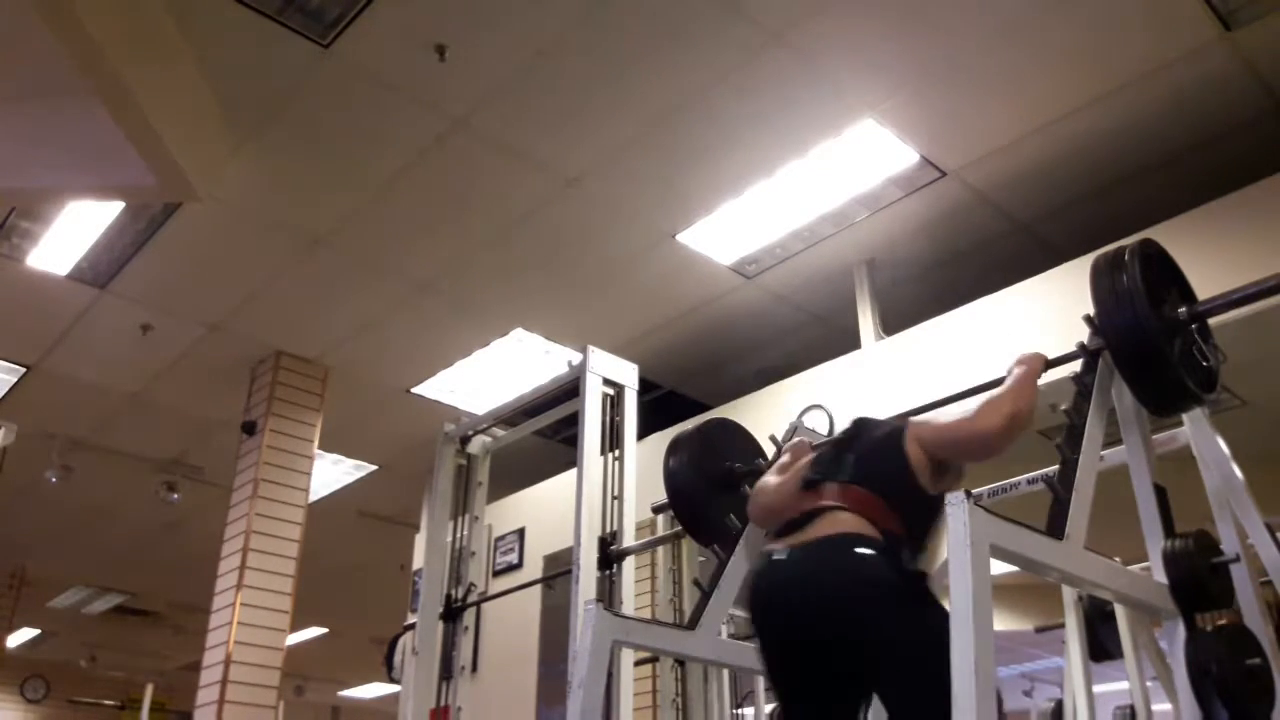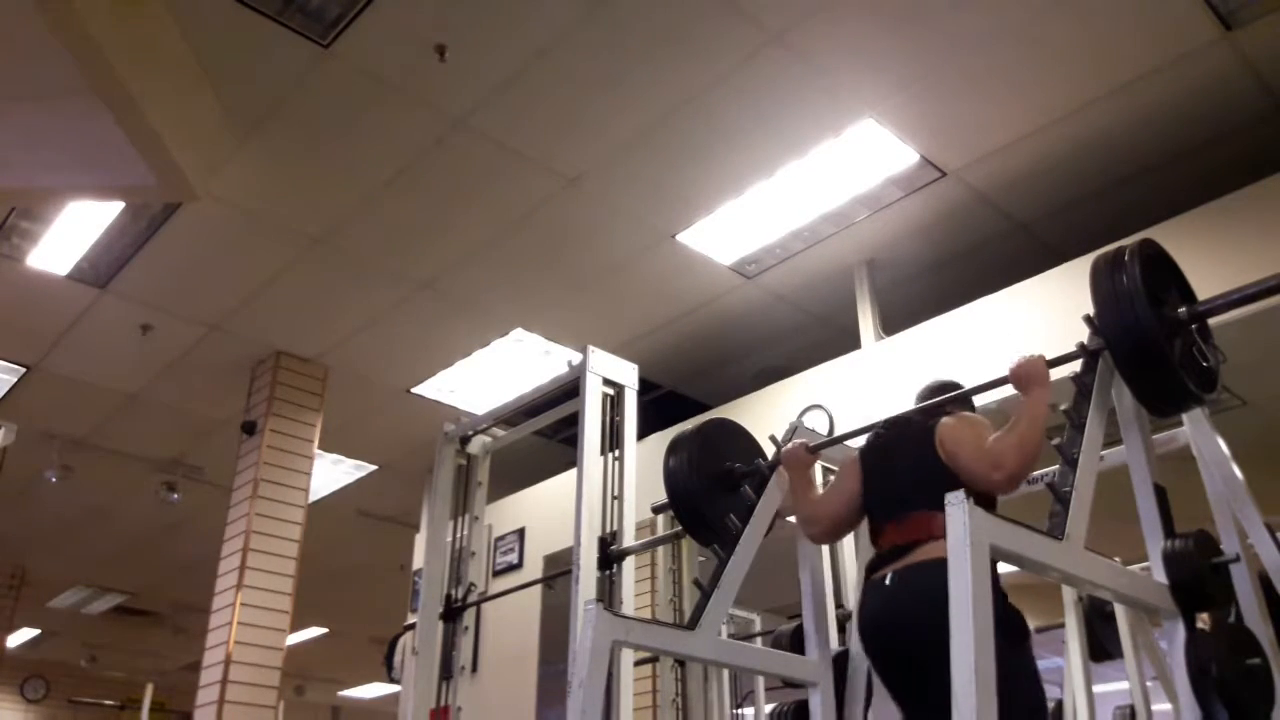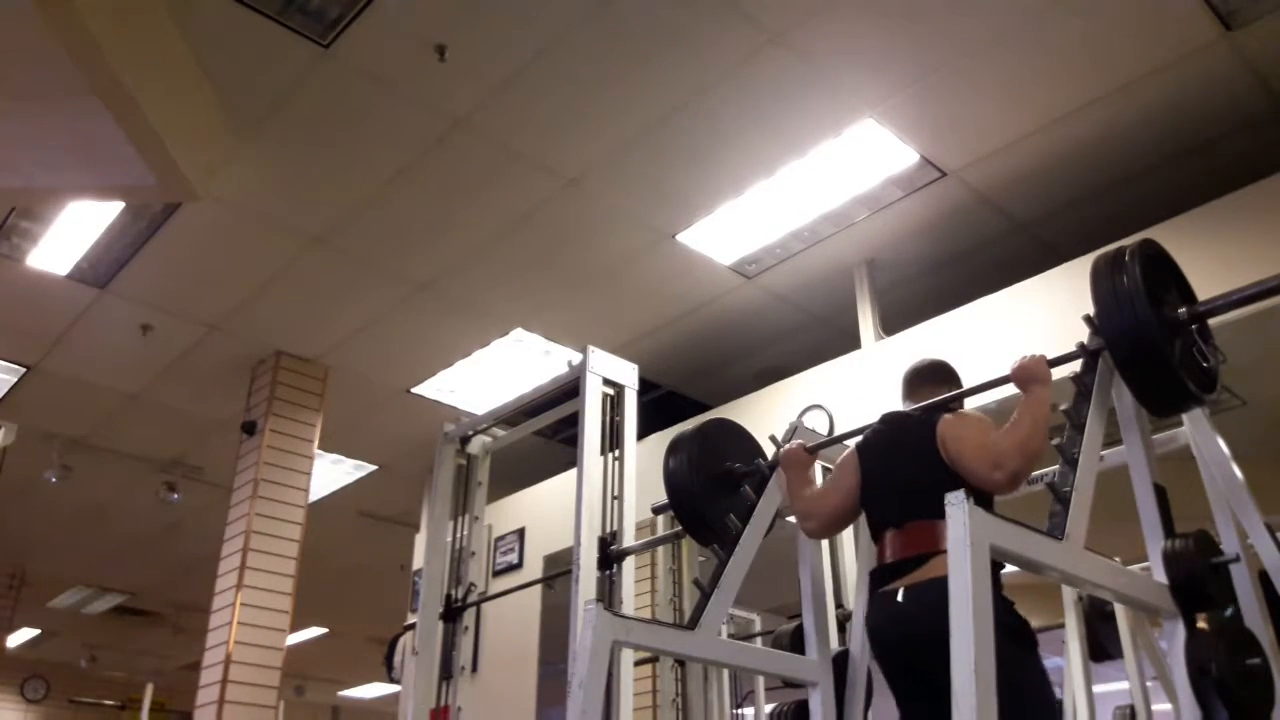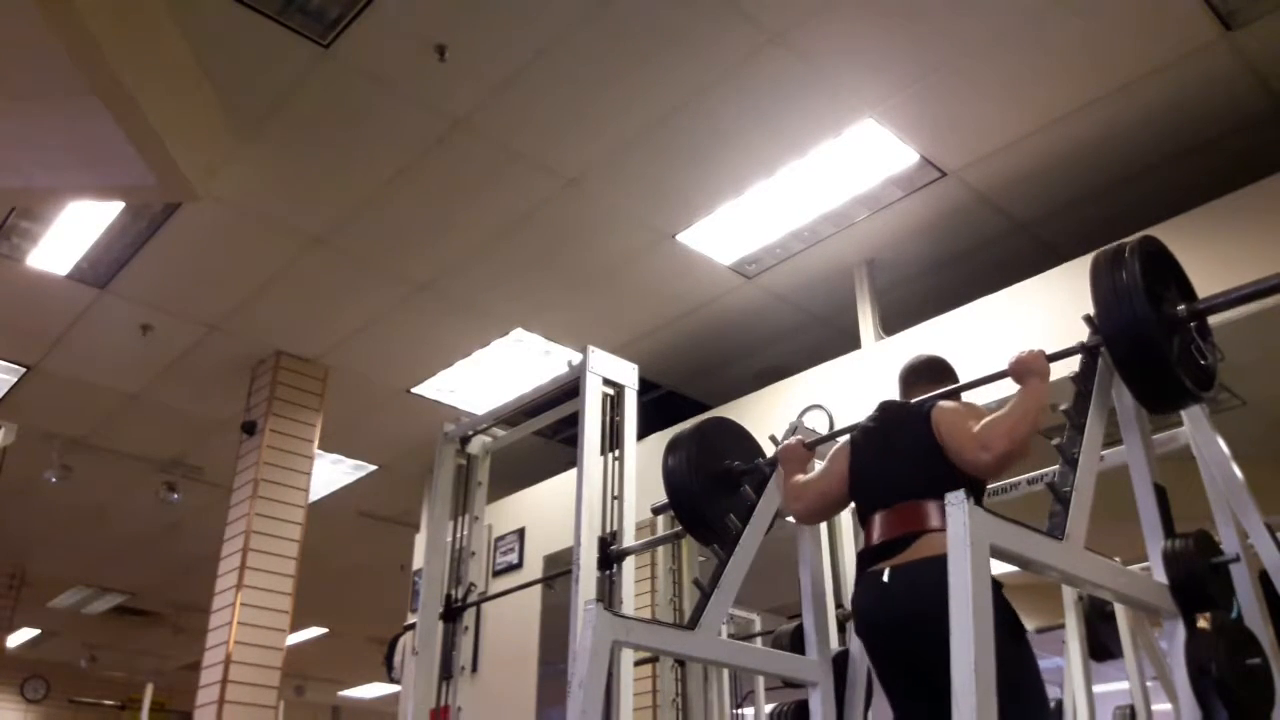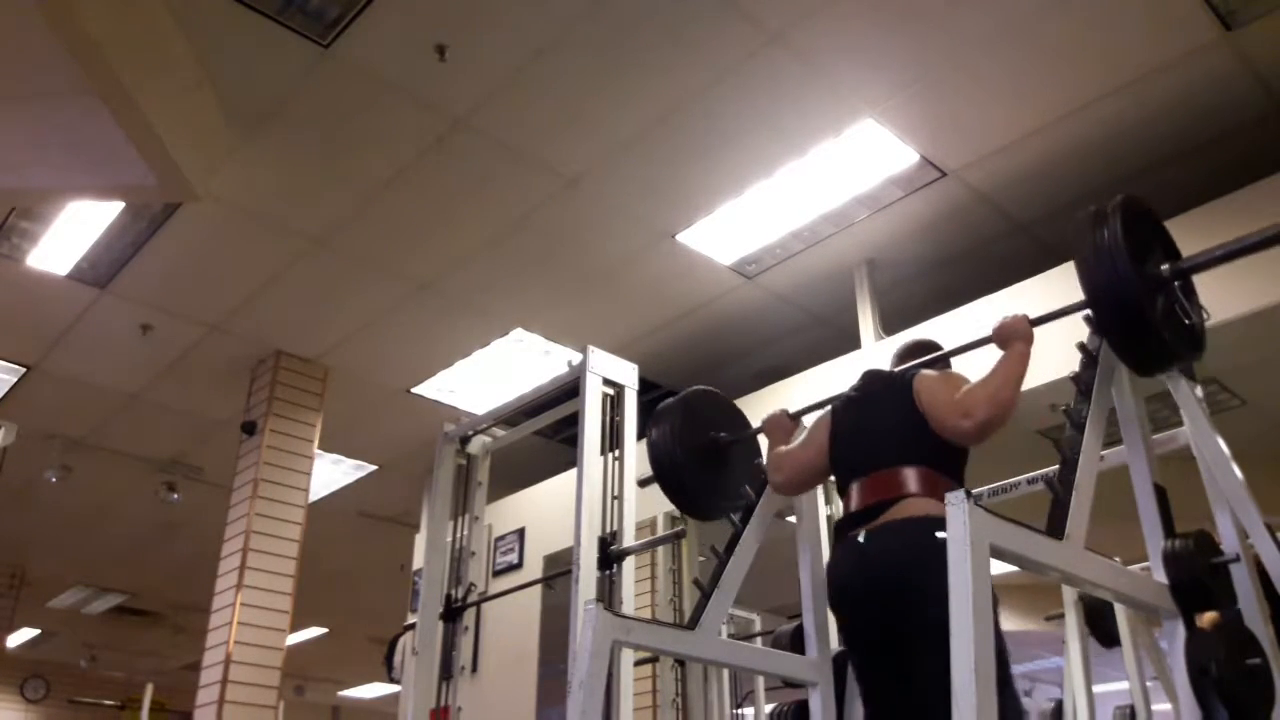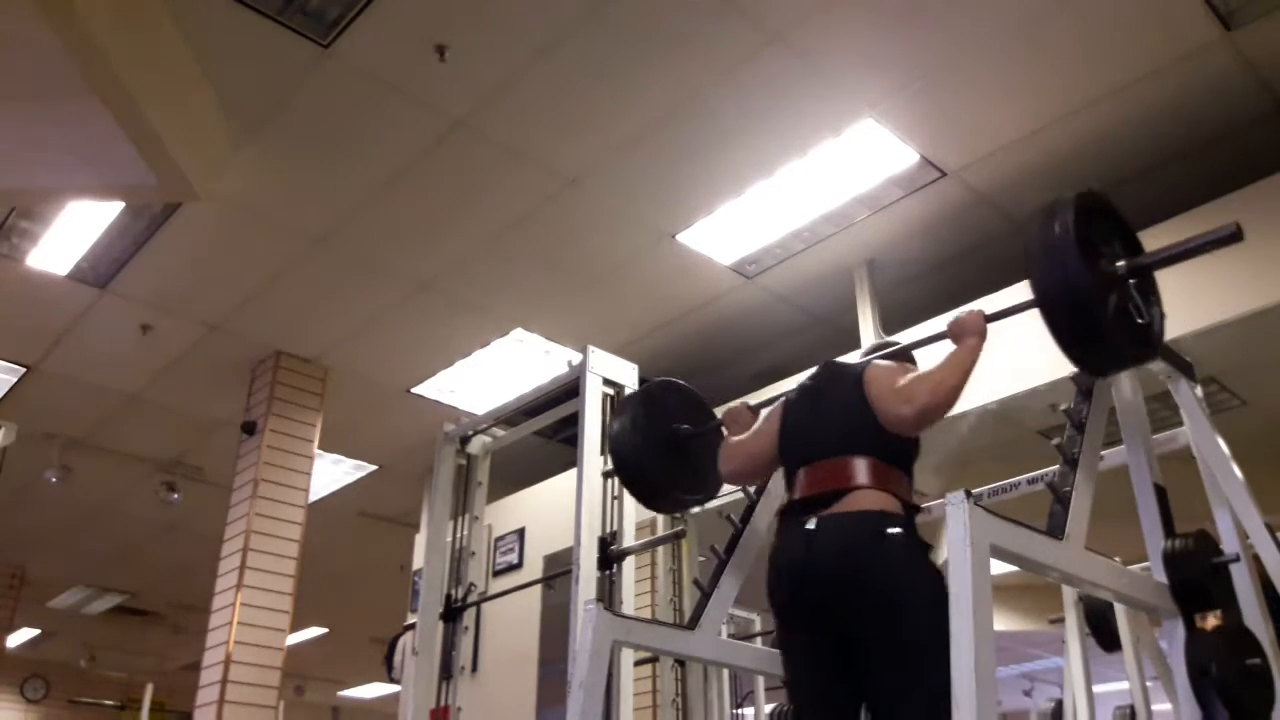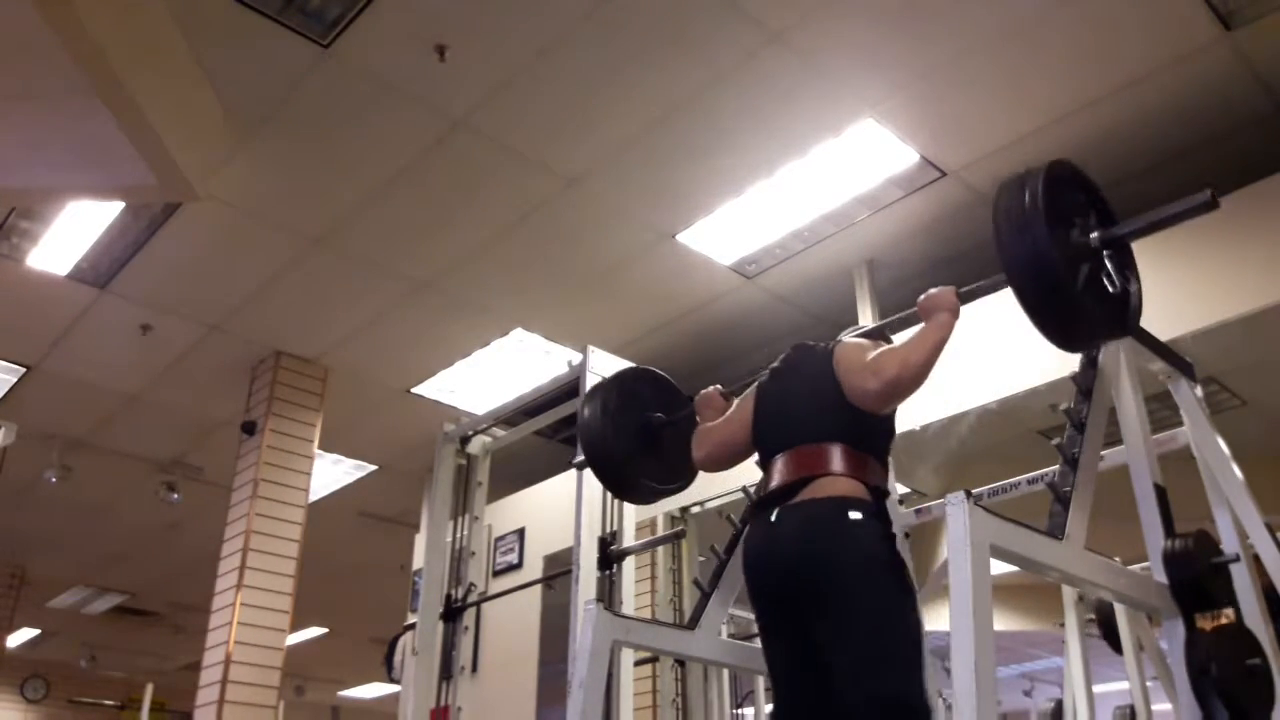
dt=0.4s
person 1, frame 1
left shoulder: (839, 448)
right shoulder: (922, 440)
left elbow: (761, 505)
right elbow: (993, 425)
left wrist: (788, 461)
right wrist: (1025, 371)
right hip: (849, 570)
person 1, frame 2
left shoulder: (871, 452)
right shoulder: (959, 429)
left elbow: (818, 524)
right elbow: (1002, 469)
left wrist: (799, 471)
right wrist: (1035, 389)
left hip: (880, 605)
right hip: (946, 592)
person 1, frame 3
left shoulder: (865, 449)
right shoulder: (957, 426)
left elbow: (815, 519)
right elbow: (1003, 468)
left wrist: (797, 470)
right wrist: (1036, 388)
left hip: (890, 615)
person 1, frame 4
left shoulder: (859, 441)
right shoulder: (951, 415)
left elbow: (803, 504)
right elbow: (992, 451)
left wrist: (794, 465)
right wrist: (1033, 382)
left hip: (876, 601)
right hip: (942, 586)
person 1, frame 5
left shoulder: (842, 410)
right shoulder: (934, 384)
left elbow: (784, 476)
right elbow: (974, 418)
left wrist: (779, 437)
right wrist: (1016, 347)
left hip: (851, 567)
right hip: (921, 552)
person 1, frame 6
left shoulder: (797, 400)
right shoulder: (888, 374)
left elbow: (734, 466)
right elbow: (914, 406)
left wrist: (738, 428)
right wrist: (969, 341)
left hip: (795, 557)
right hip: (869, 545)
person 1, frame 7
left shoulder: (774, 383)
right shoulder: (856, 354)
left elbow: (707, 452)
right elbow: (885, 378)
left wrist: (711, 414)
right wrist: (941, 317)
left hip: (768, 544)
right hip: (838, 530)
